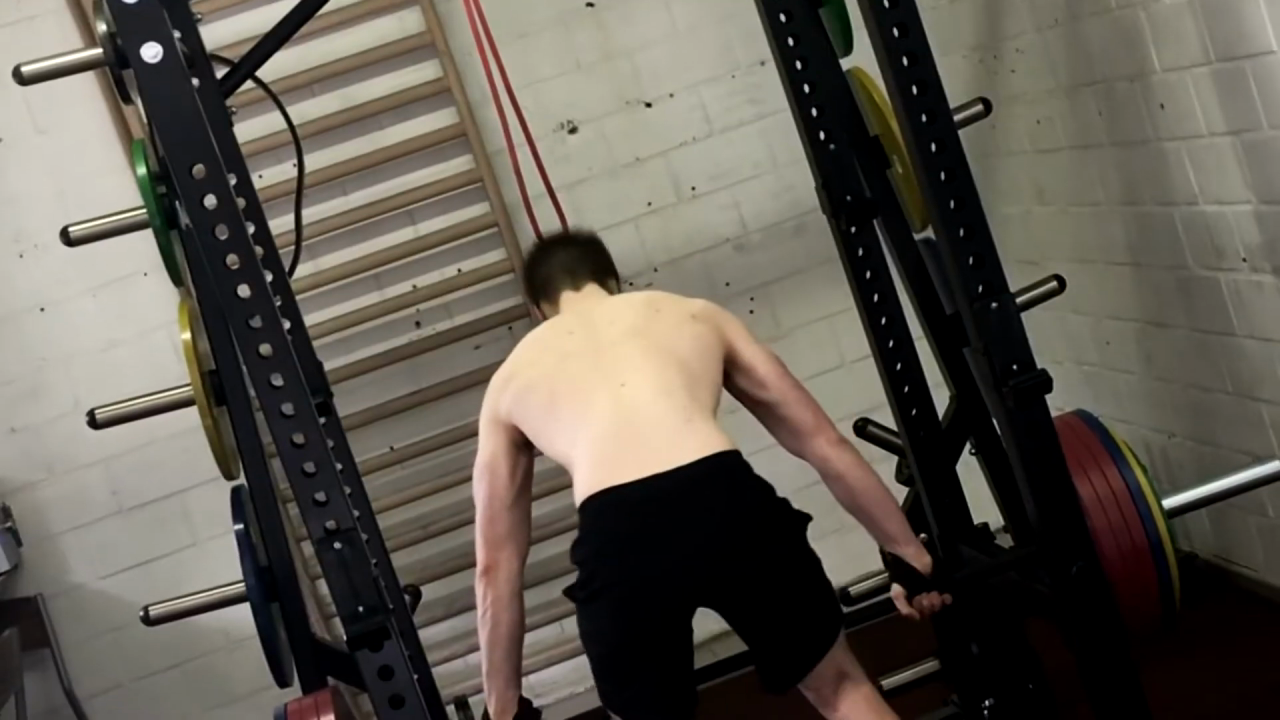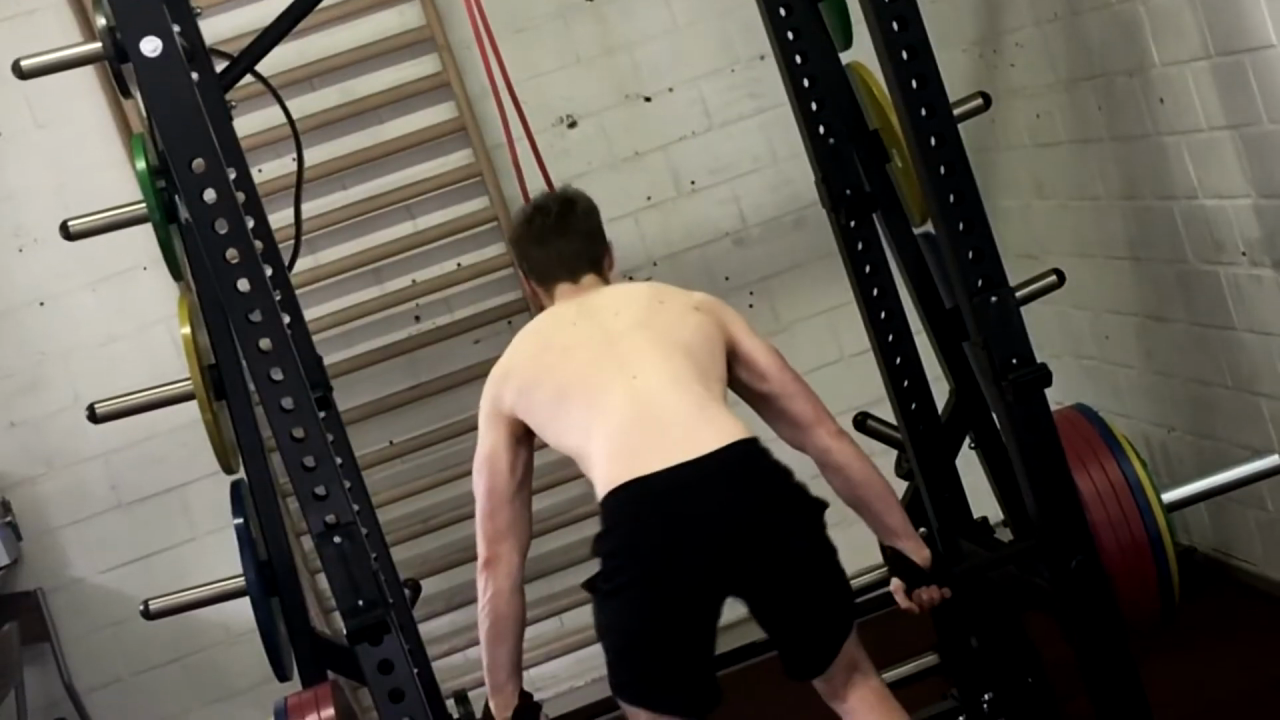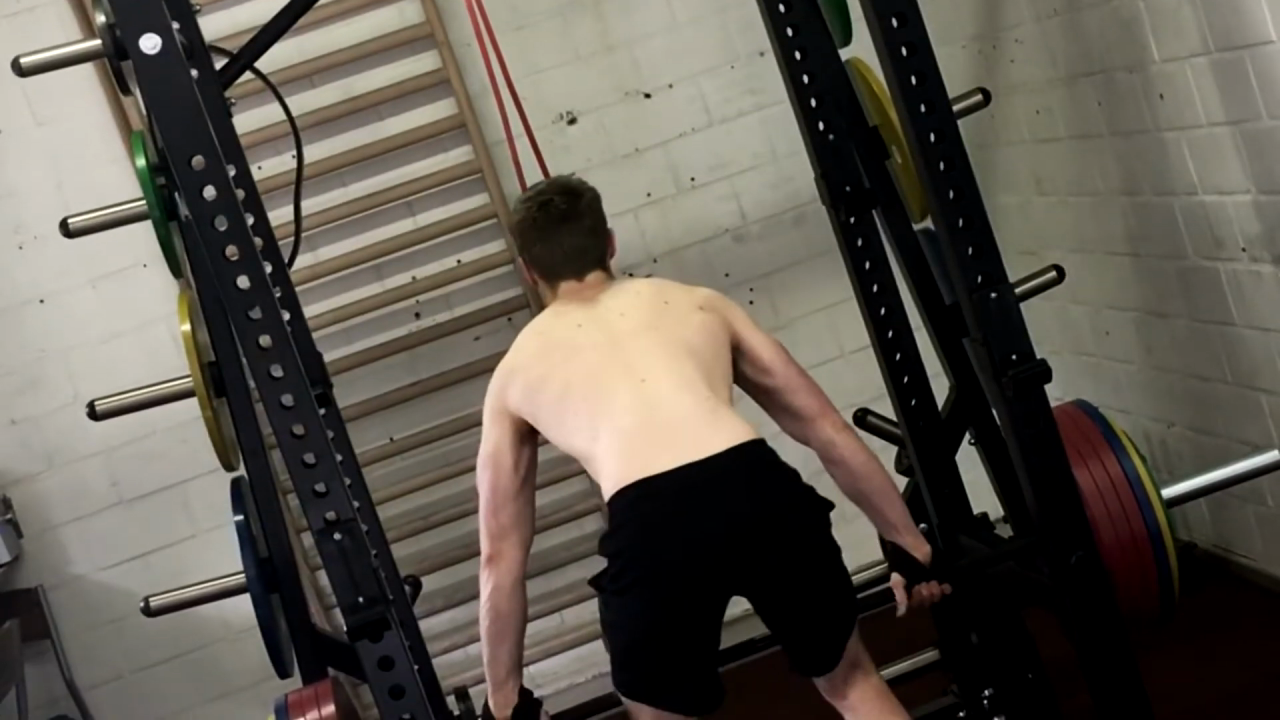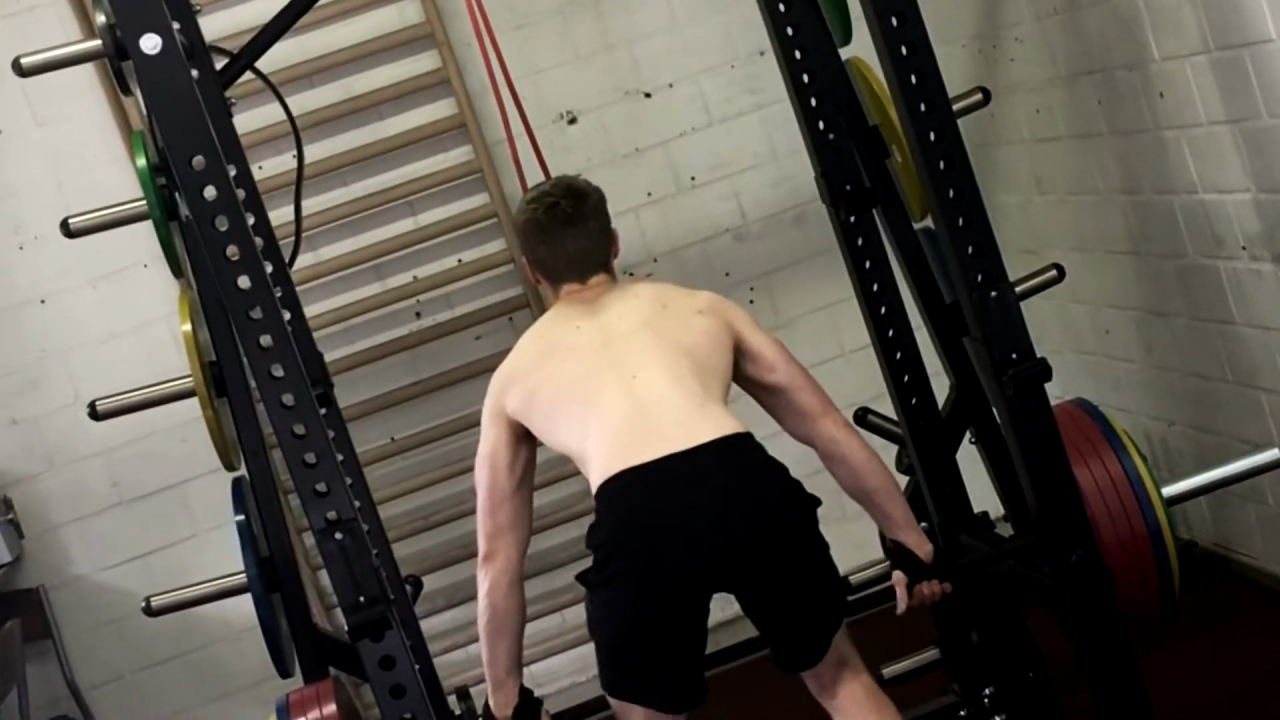
dt=0.2s
person 1, frame 1
left shoulder: (511, 377)
right shoulder: (696, 315)
left elbow: (497, 563)
right elbow: (823, 444)
right wrist: (912, 555)
left hip: (619, 541)
right hip: (732, 504)
person 1, frame 2
left shoulder: (511, 372)
right shoulder: (694, 306)
left elbow: (498, 556)
right elbow: (822, 435)
right wrist: (910, 548)
left hip: (644, 530)
right hip: (758, 493)
person 1, frame 3
left shoulder: (516, 372)
right shoulder: (698, 303)
left elbow: (502, 554)
right elbow: (827, 430)
right wrist: (912, 545)
left hip: (651, 532)
right hip: (764, 492)
person 1, frame 4
left shoulder: (516, 374)
right shoulder: (700, 306)
left elbow: (498, 554)
right elbow: (829, 431)
right wrist: (913, 542)
left hip: (636, 524)
right hip: (749, 489)
right knee: (838, 676)
